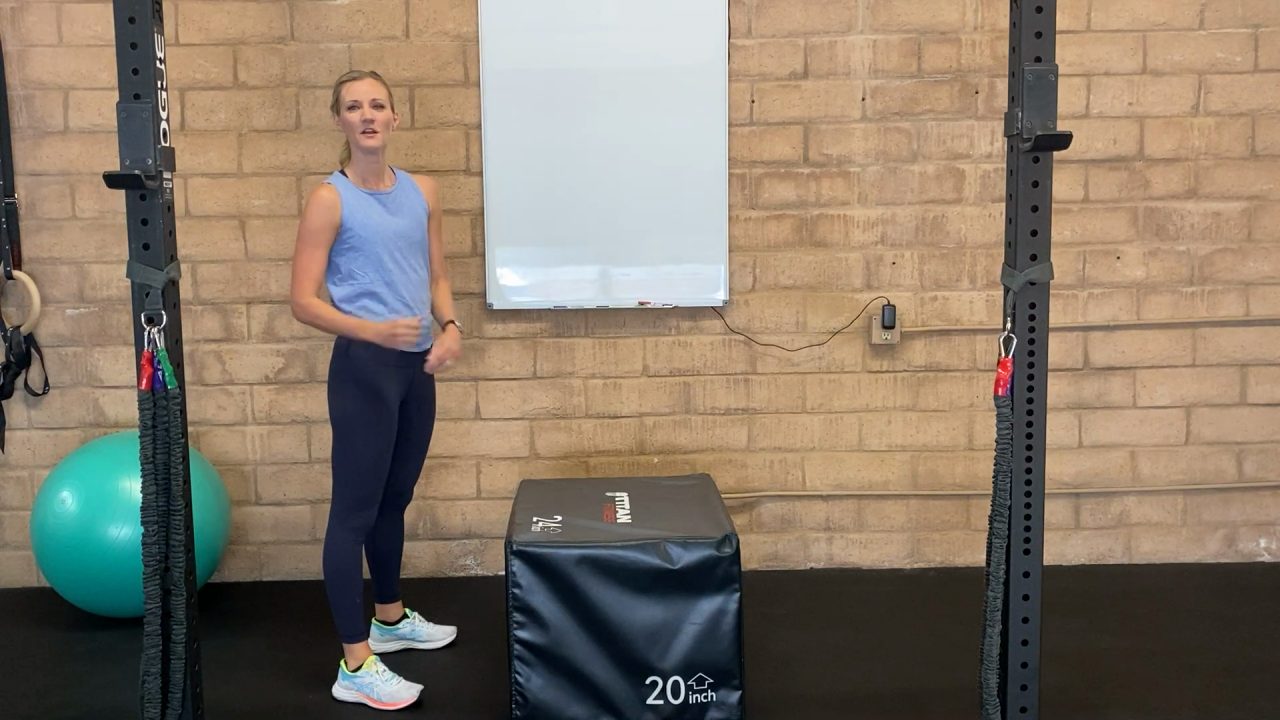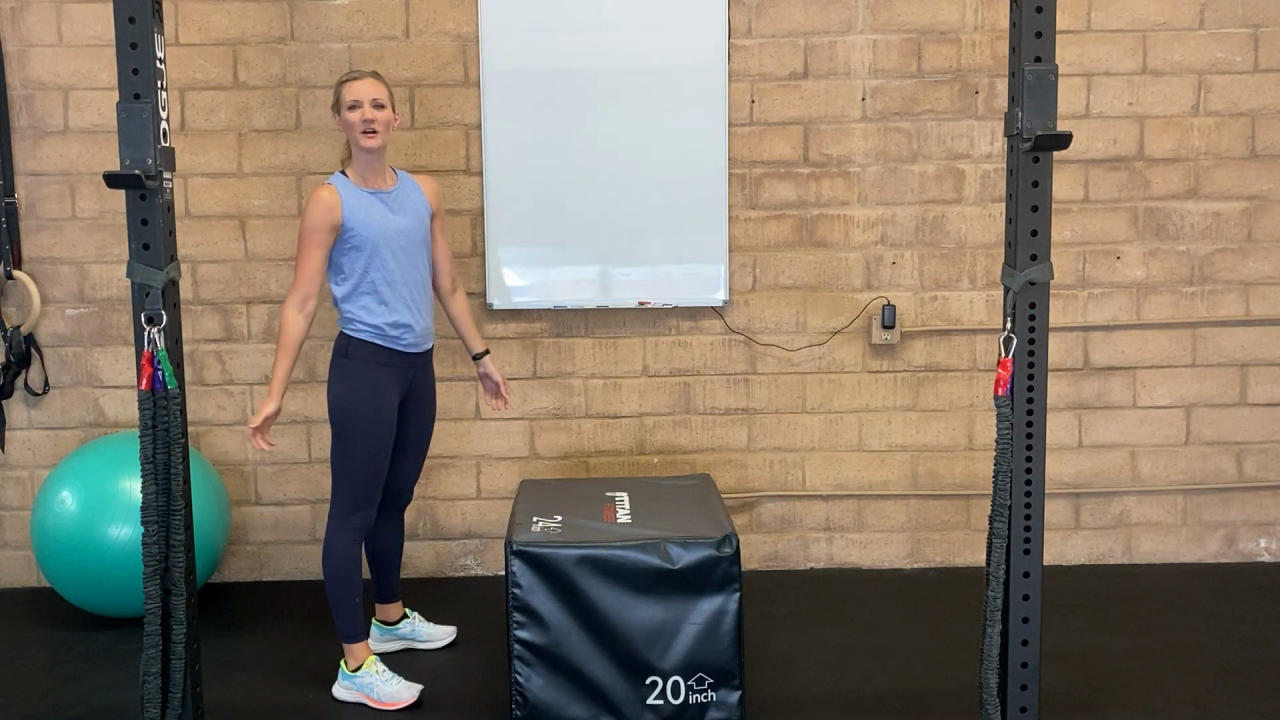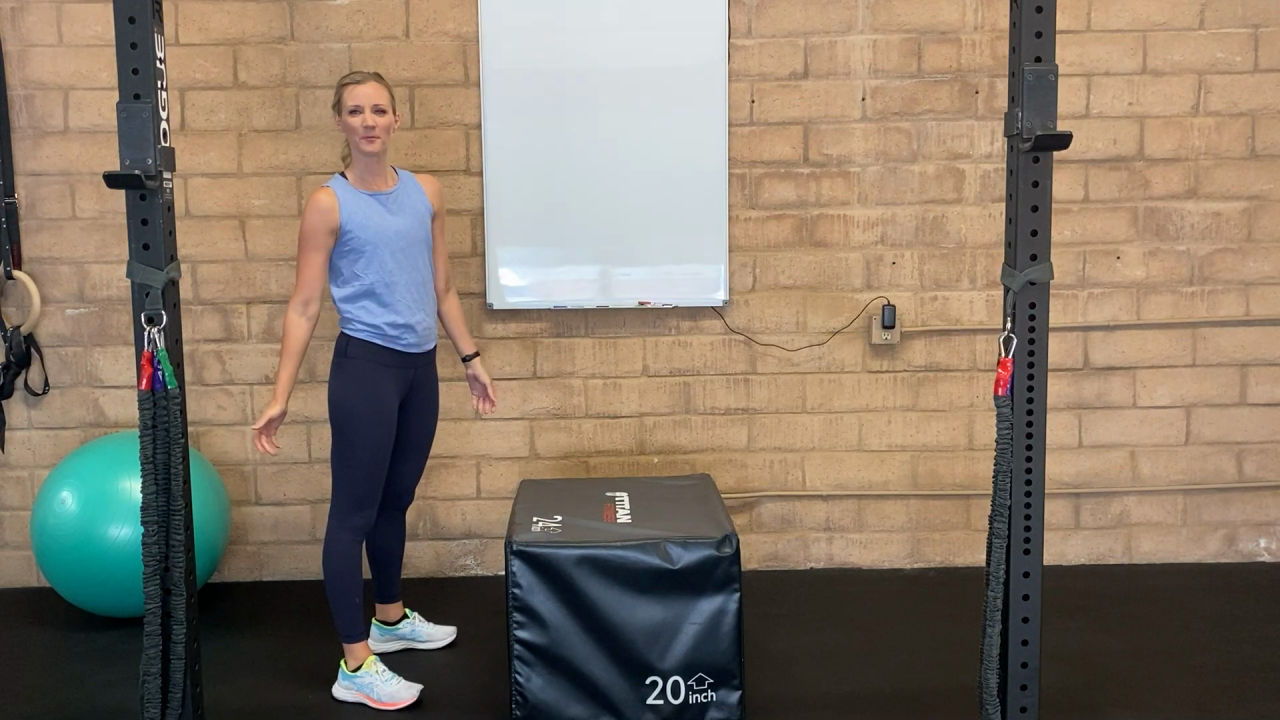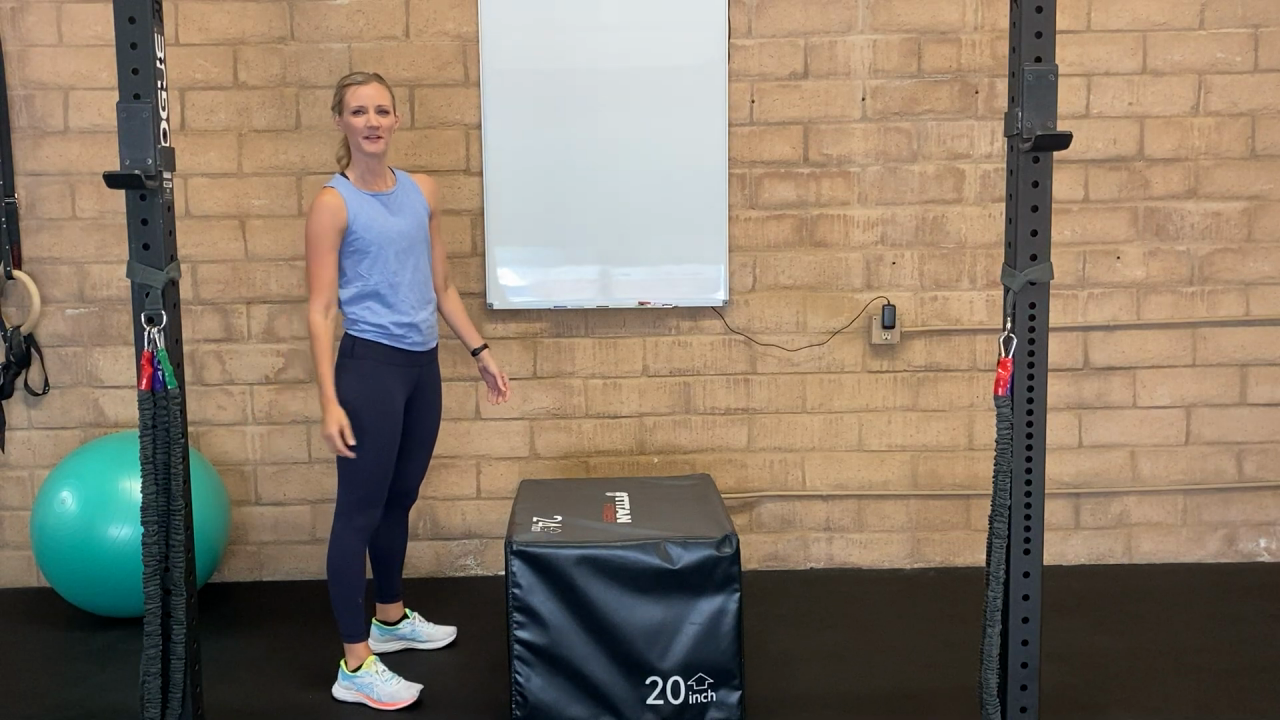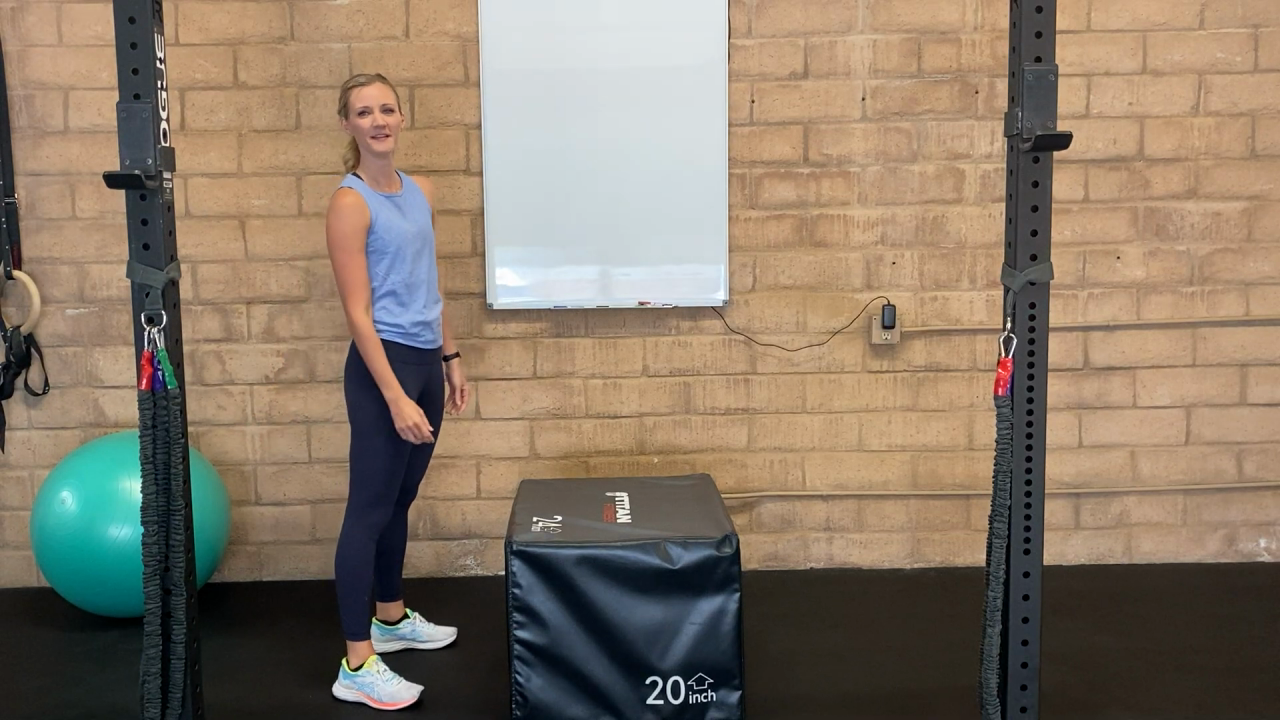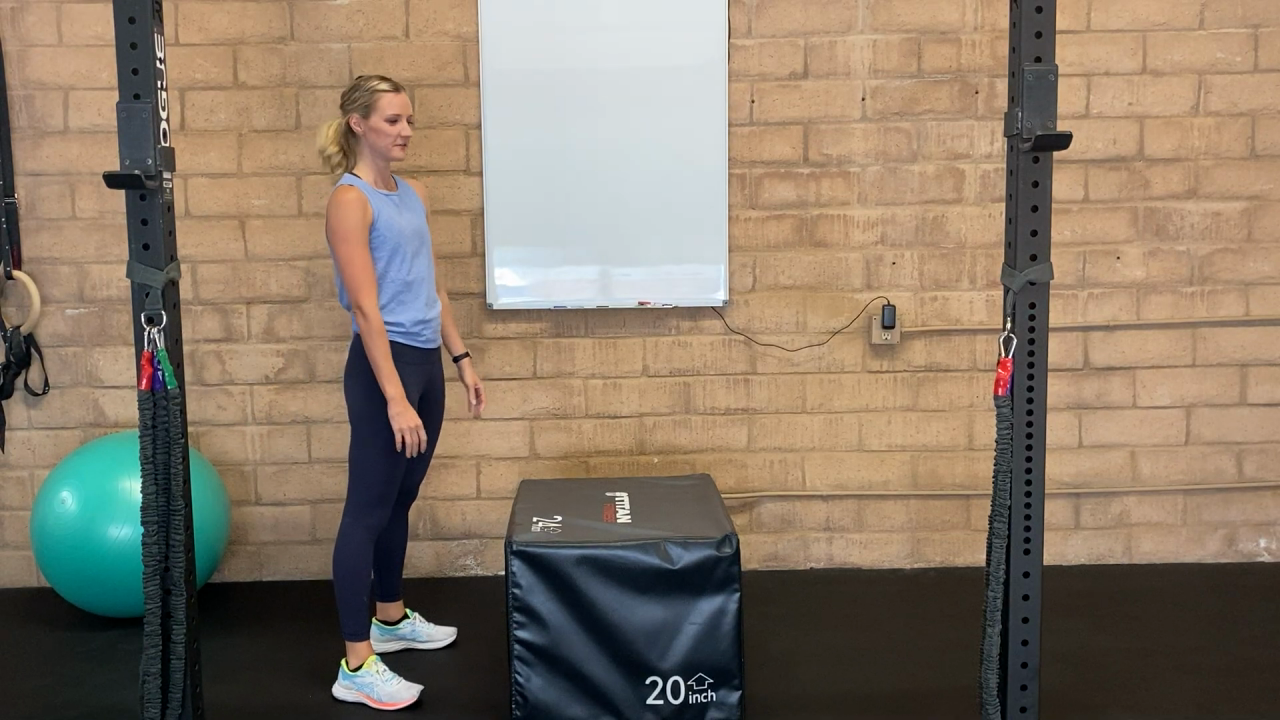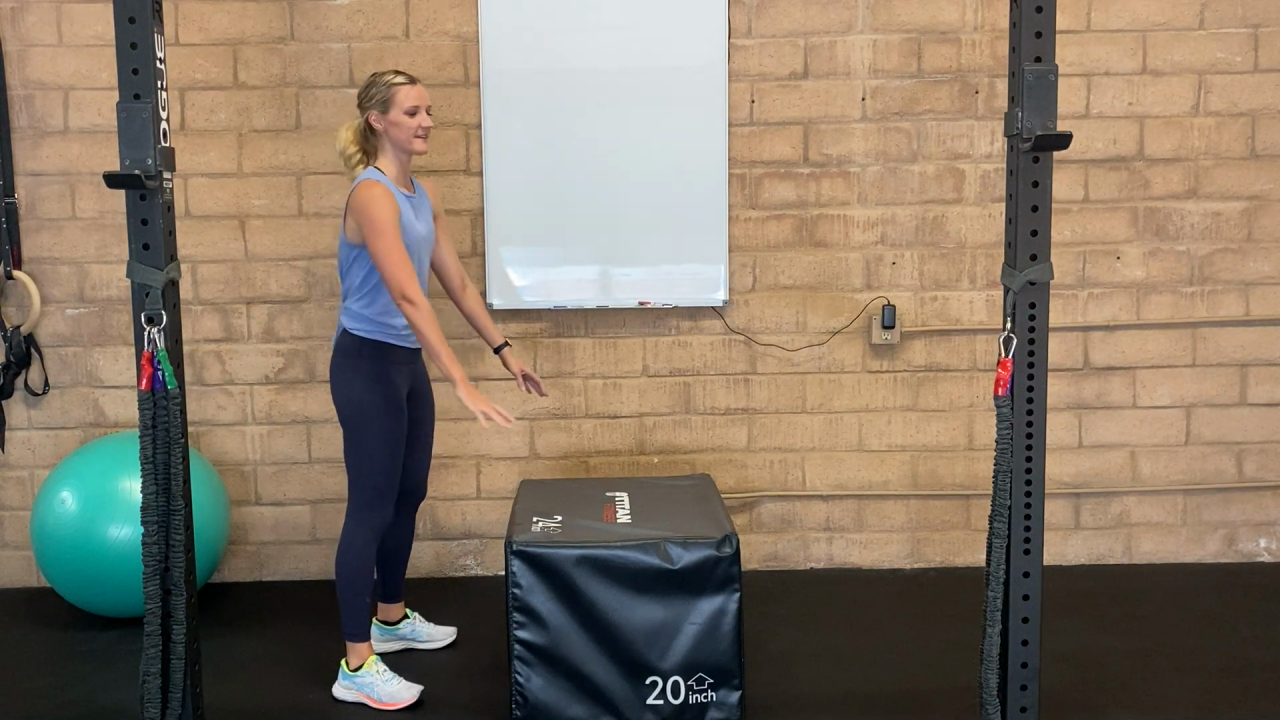
dt=0.4s
person 1, frame 1
left shoulder: (421, 190)
right shoulder: (329, 200)
right elbow: (303, 301)
left wrist: (449, 326)
right wrist: (370, 329)
left hip: (415, 367)
right hip: (363, 369)
left knee: (394, 500)
right knee: (355, 509)
left ankle: (390, 618)
right ankle: (354, 665)
person 1, frame 2
left shoulder: (424, 192)
right shoulder: (330, 200)
left elbow: (447, 285)
right elbow: (301, 301)
left wrist: (480, 355)
right wrist: (275, 394)
left hip: (418, 365)
right hip: (365, 366)
left knee: (394, 500)
right knee: (355, 509)
left ankle: (391, 618)
right ankle: (355, 665)
person 1, frame 3
left shoulder: (424, 192)
right shoulder: (328, 203)
right elbow: (304, 306)
left wrist: (470, 357)
right wrist: (280, 397)
left hip: (420, 366)
right hip: (364, 367)
left knee: (396, 501)
right knee: (355, 510)
left ankle: (391, 618)
right ankle: (354, 666)
person 1, frame 4
left shoulder: (422, 191)
right shoulder: (332, 203)
right elbow: (322, 309)
left wrist: (479, 351)
right wrist: (329, 401)
left hip: (422, 365)
right hip: (370, 366)
left knee: (399, 500)
right knee: (360, 509)
left ankle: (391, 617)
right ankle: (355, 666)
person 1, frame 5
left shoulder: (422, 191)
right shoulder: (349, 203)
right elbow: (358, 313)
left wrist: (450, 359)
right wrist: (395, 398)
left hip: (425, 362)
right hip: (383, 367)
left knee: (400, 500)
right knee: (370, 507)
left ankle: (392, 618)
right ankle: (356, 666)
person 1, frame 6
left shoulder: (412, 194)
right shoulder: (349, 199)
right elbow: (366, 308)
left wrist: (462, 360)
right wrist: (394, 397)
left hip: (426, 362)
right hip: (382, 367)
left knee: (400, 500)
right knee: (368, 508)
left ankle: (391, 617)
right ankle: (356, 665)
person 1, frame 7
left shoulder: (425, 194)
right shoulder: (372, 195)
left elbow: (458, 283)
right elbow: (408, 297)
left wrist: (505, 351)
right wrist: (462, 384)
left hip: (406, 360)
right hip: (367, 363)
left knee: (408, 496)
right knee: (371, 506)
left ankle: (391, 617)
right ankle: (356, 666)
